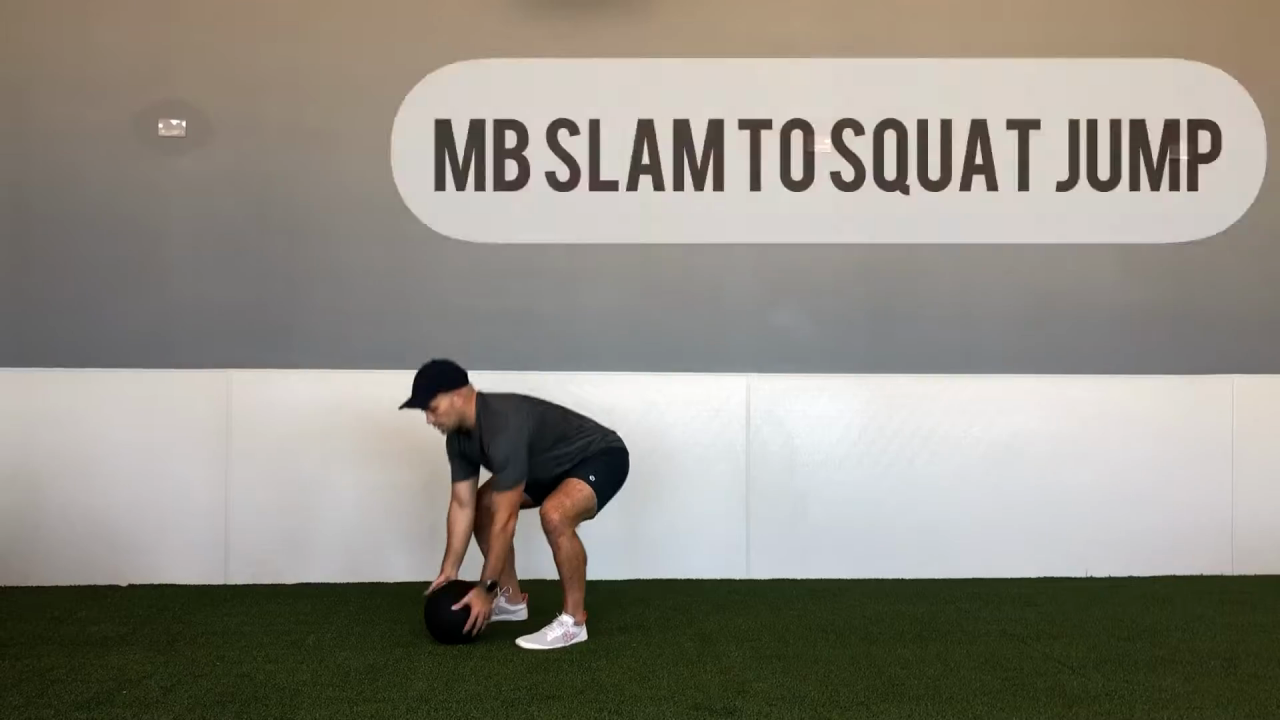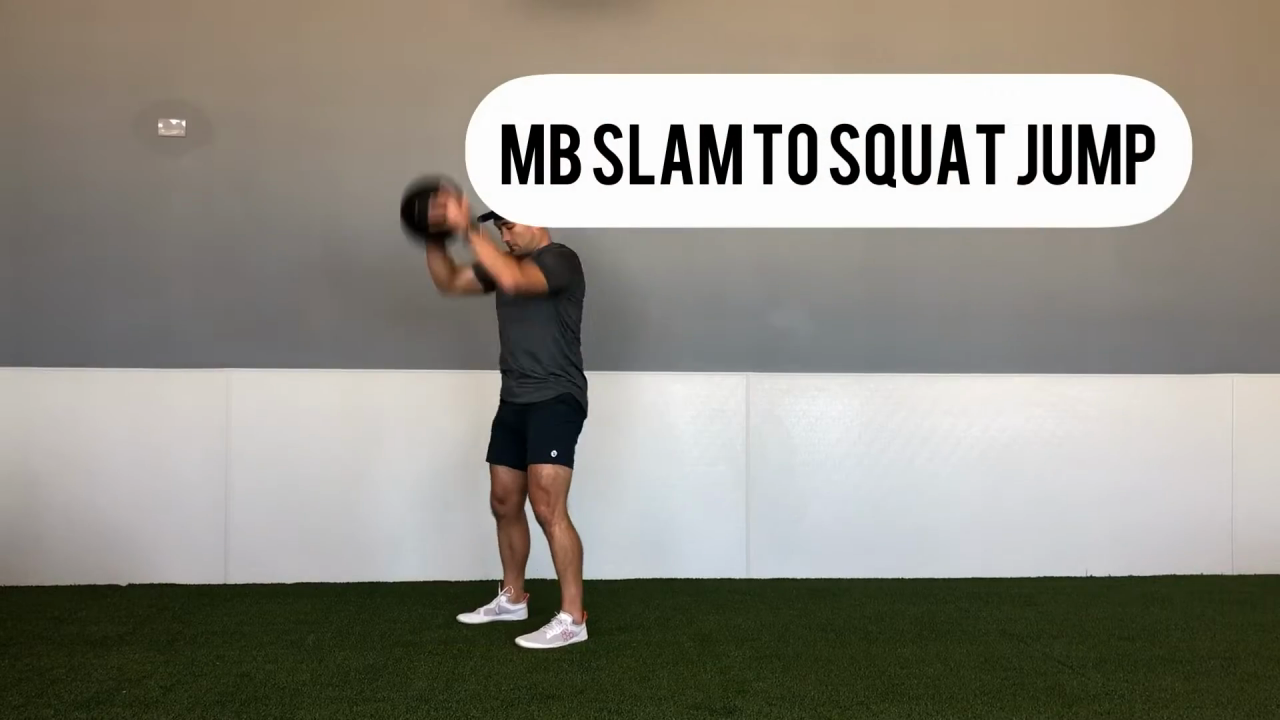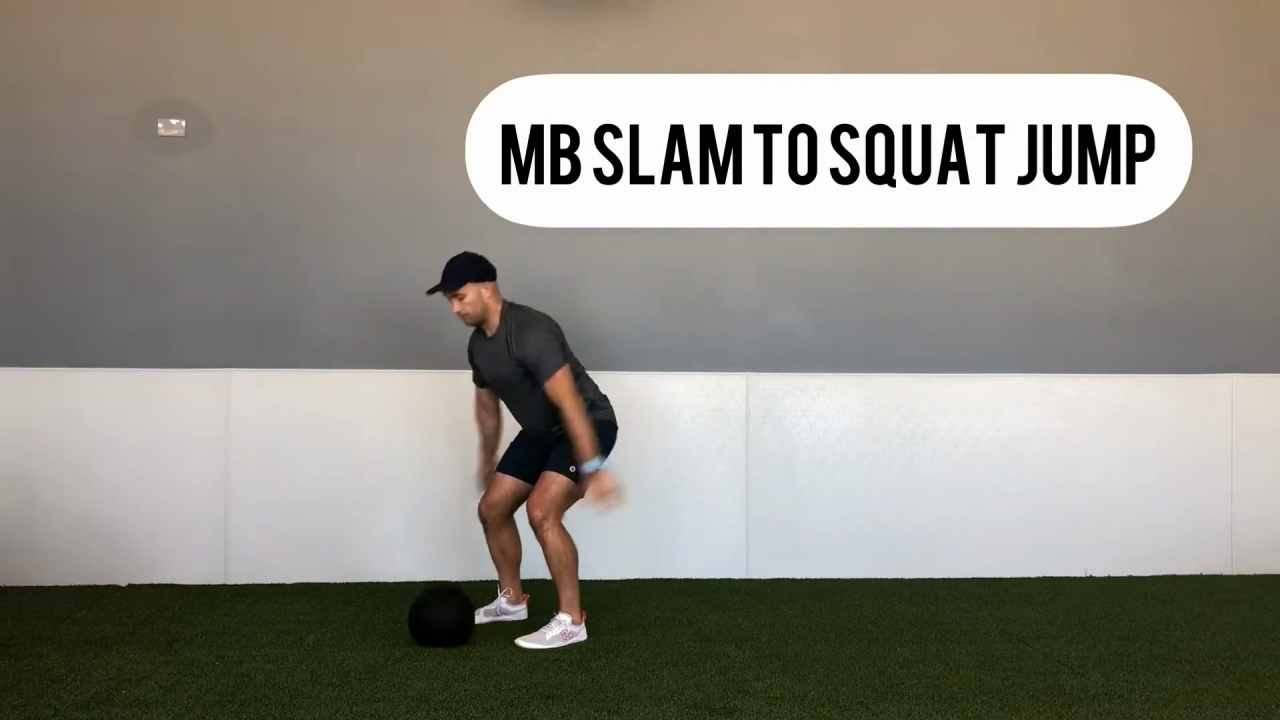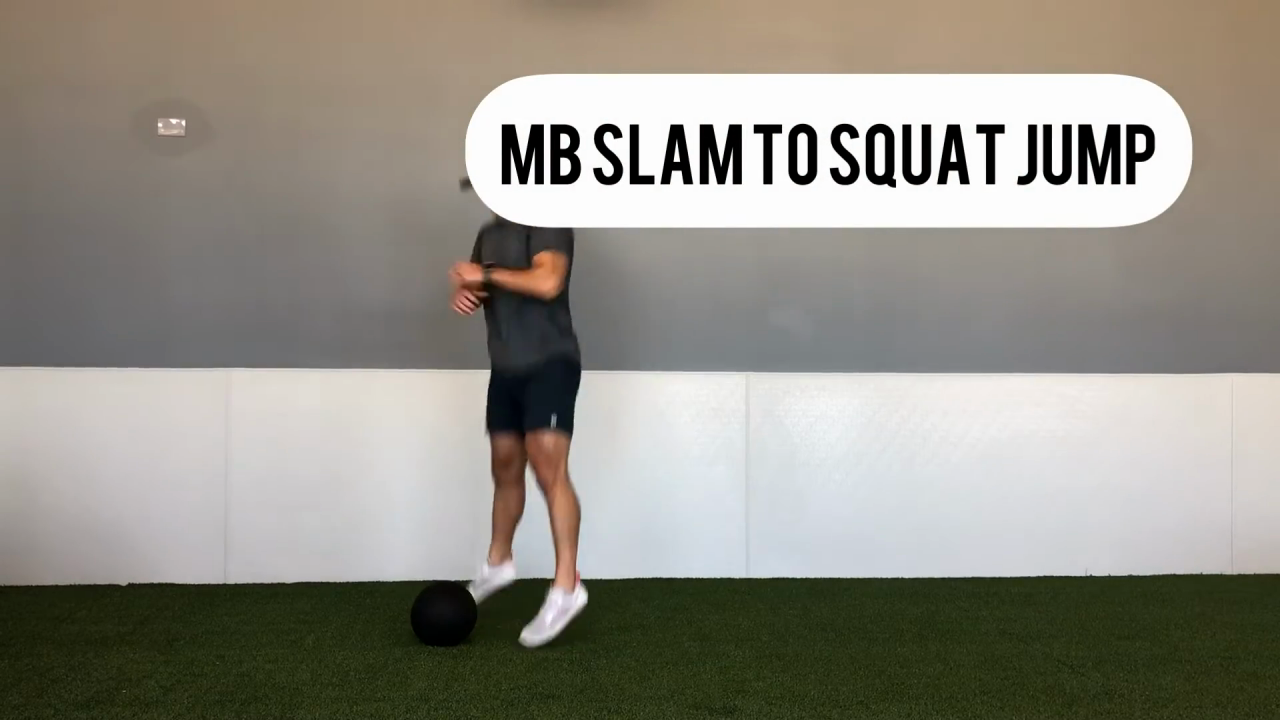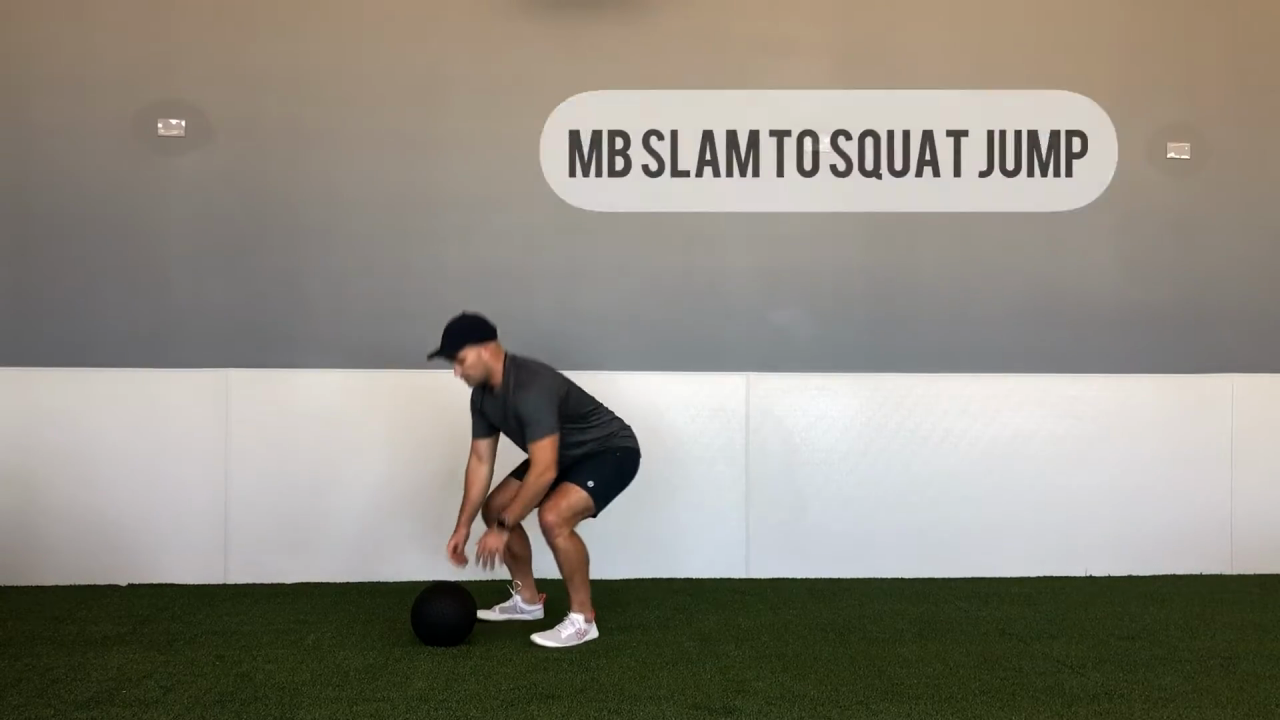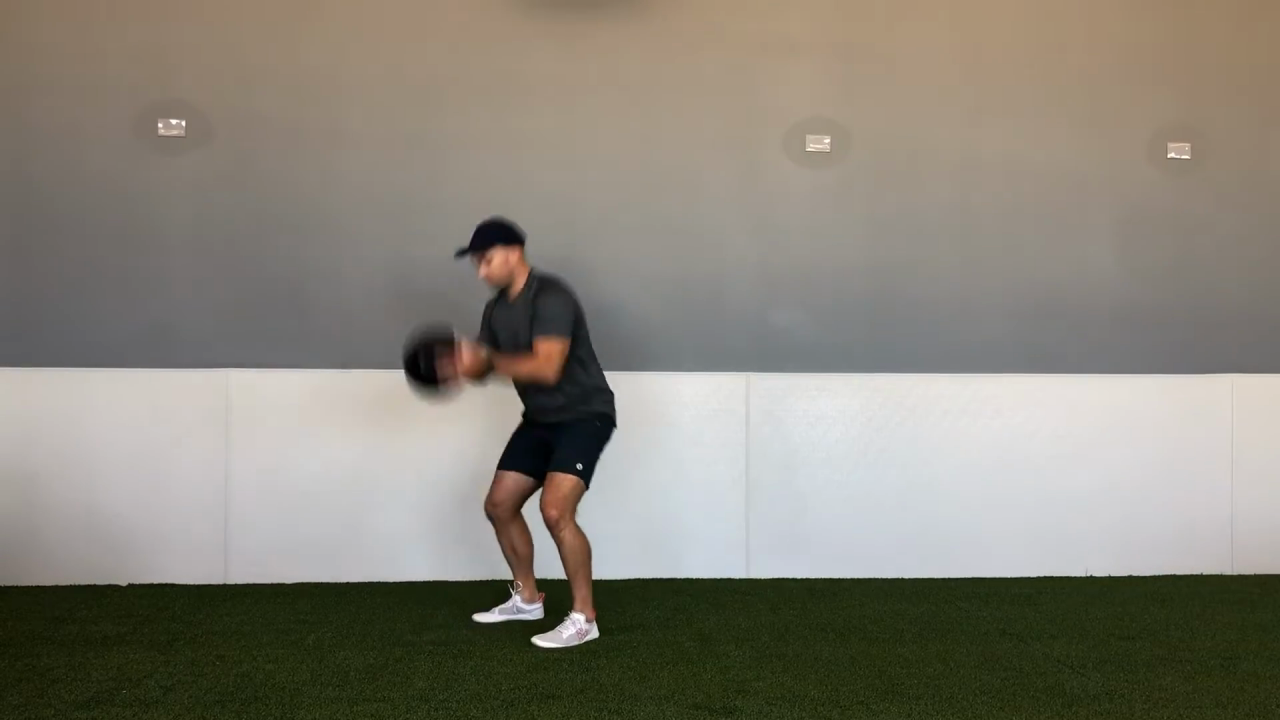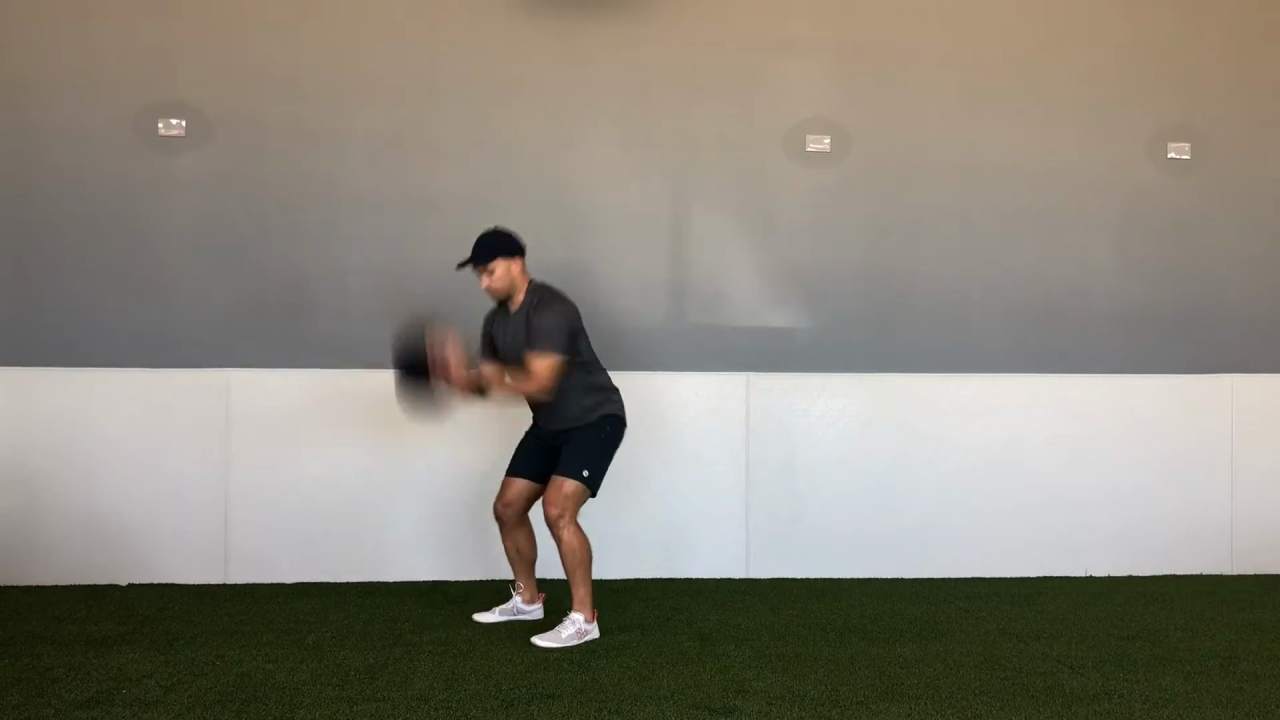
dt=0.7s
person 1, frame 1
left shoulder: (504, 429)
right shoulder: (459, 436)
left elbow: (505, 519)
right elbow: (462, 505)
left wrist: (486, 589)
right wrist: (448, 571)
left hip: (601, 457)
left knee: (555, 516)
right knee: (481, 509)
left ankle: (573, 620)
right ankle: (512, 599)
person 1, frame 2
left shoulder: (562, 262)
right shoulder: (508, 268)
left elbow: (514, 279)
right elbow: (451, 284)
left wrist: (468, 230)
right wrist: (436, 241)
left hip: (555, 405)
right hip: (514, 404)
left knee: (548, 512)
right knee: (505, 508)
left ankle: (572, 620)
right ankle: (513, 599)
person 1, frame 3
left shoulder: (531, 332)
right shoulder: (478, 342)
left elbow: (570, 403)
right elbow: (487, 406)
left wrist: (593, 468)
right wrist: (486, 463)
left hip: (585, 428)
right hip: (541, 432)
left knee: (542, 512)
right knee: (492, 509)
left ankle: (570, 620)
right ankle: (512, 599)
person 1, frame 4
left shoulder: (546, 222)
right shoulder: (491, 232)
left elbow: (547, 284)
right elbow: (477, 287)
left wrist: (485, 275)
right wrist: (465, 292)
left hip: (547, 361)
right hip: (506, 367)
left knee: (548, 471)
right knee: (505, 471)
left ankle: (566, 587)
right ankle: (499, 562)
person 1, frame 5
left shoulder: (531, 389)
right shoulder: (483, 396)
left elbow: (544, 471)
right elbow: (480, 461)
left wrist: (504, 528)
right wrist: (463, 527)
left hip: (612, 451)
right hip: (568, 456)
left knee: (554, 518)
right knee: (495, 508)
left ankle: (582, 618)
right ankle: (528, 599)
person 1, frame 6
left shoulder: (552, 298)
right shoulder: (498, 308)
left elbow: (547, 370)
right elbow: (483, 361)
left wrist: (486, 363)
right wrist: (462, 366)
left hip: (586, 416)
right hip: (540, 419)
left knee: (556, 511)
right knee: (499, 505)
left ankle: (584, 619)
right ankle: (527, 598)
person 1, frame 7
left shoulder: (552, 311)
right shoulder: (497, 320)
left elbow: (539, 385)
right elbow: (484, 378)
left wrist: (489, 378)
right wrist: (464, 375)
left hip: (594, 419)
right hip: (550, 426)
left knee: (558, 511)
right knee: (507, 507)
left ankle: (584, 618)
right ankle: (527, 598)
